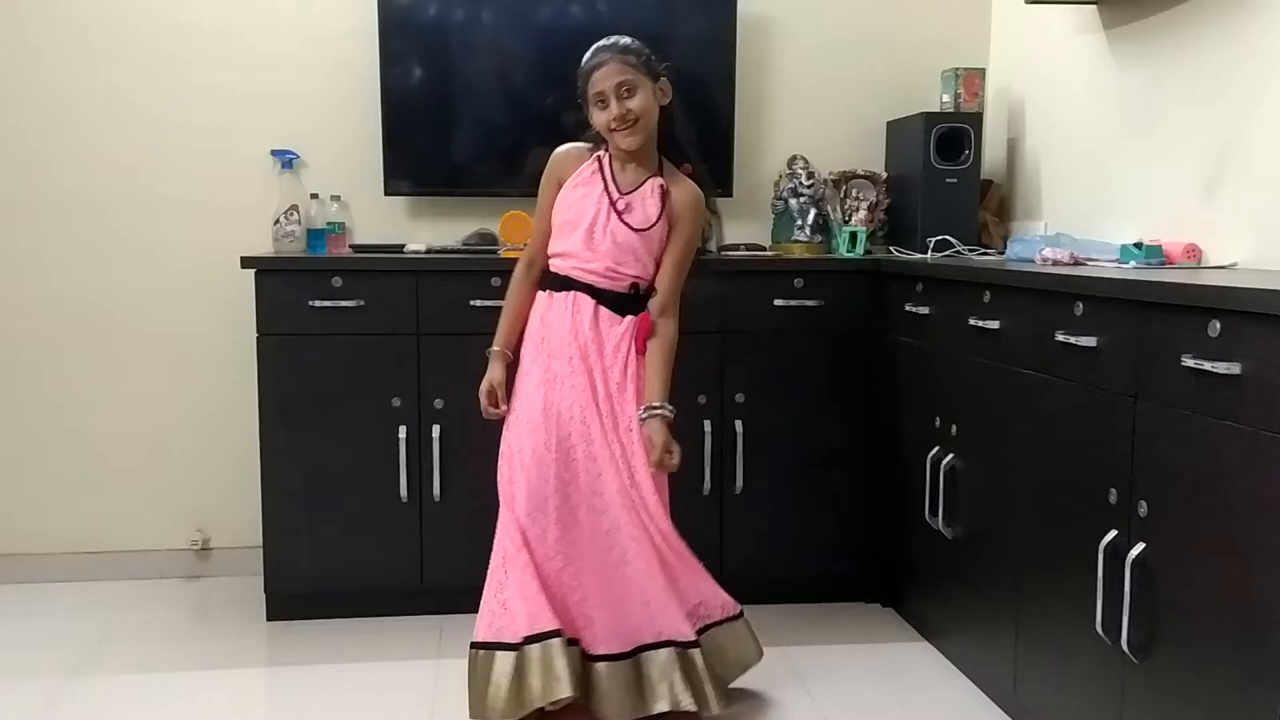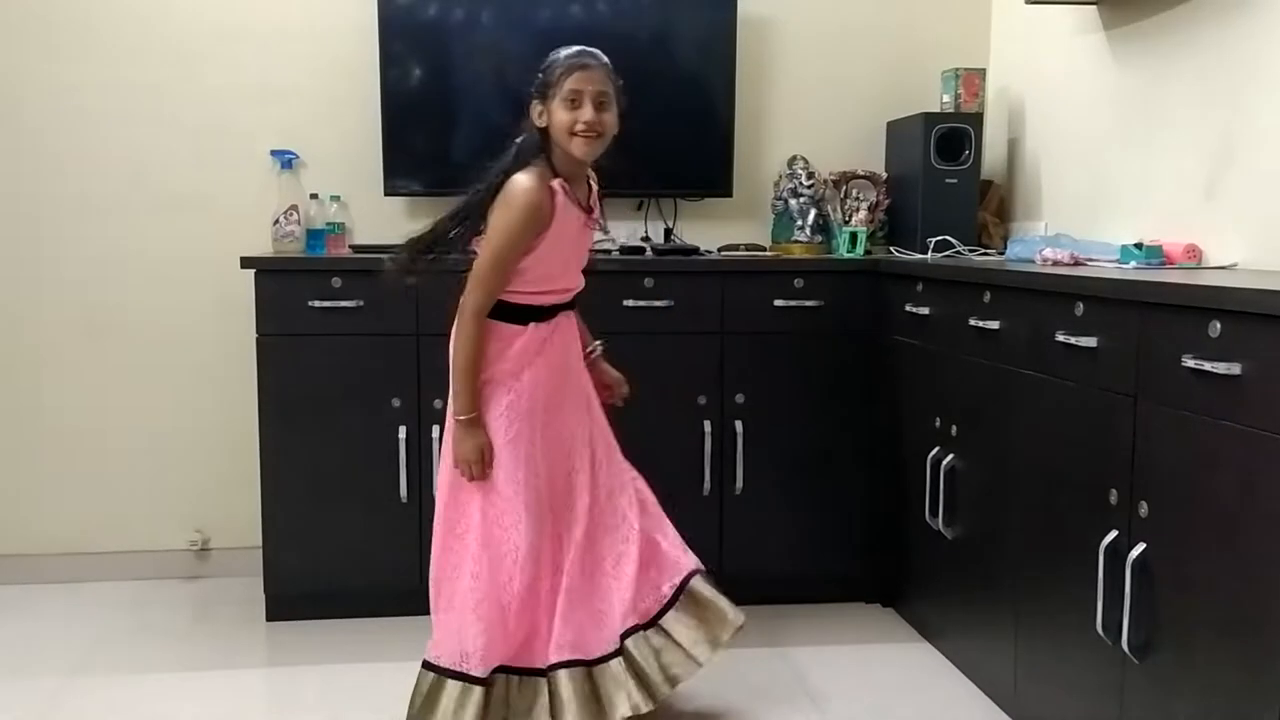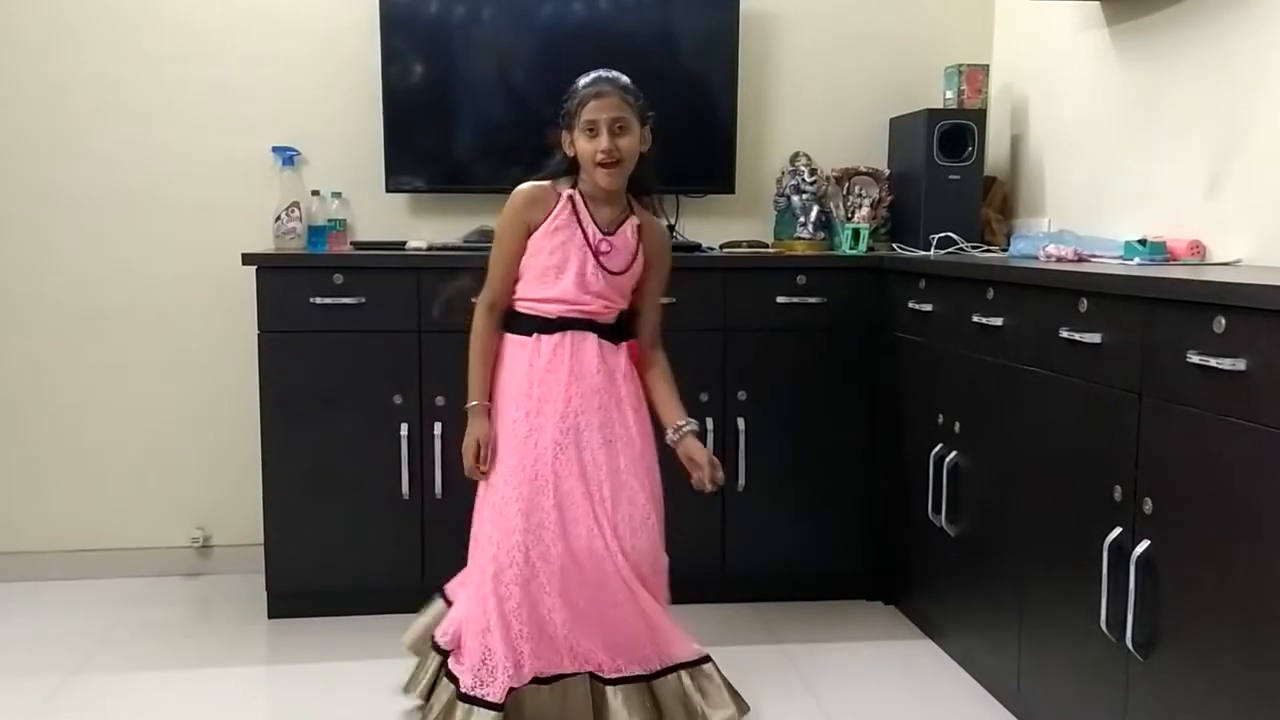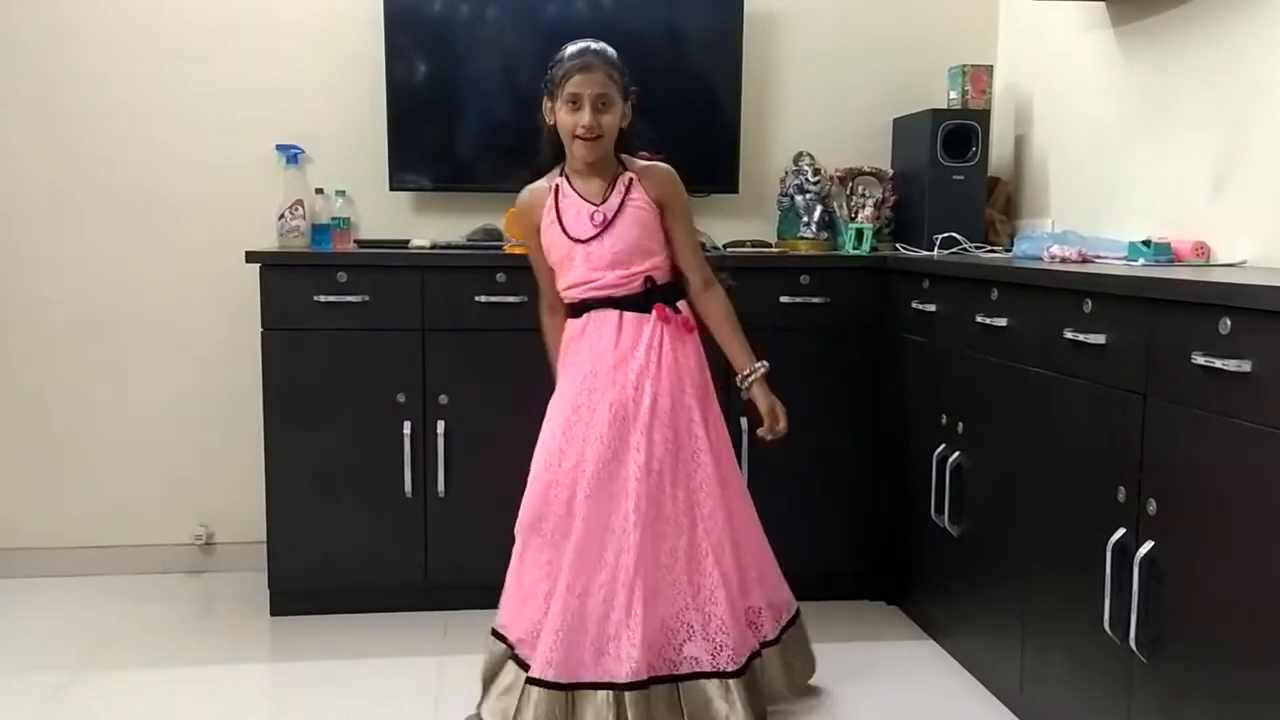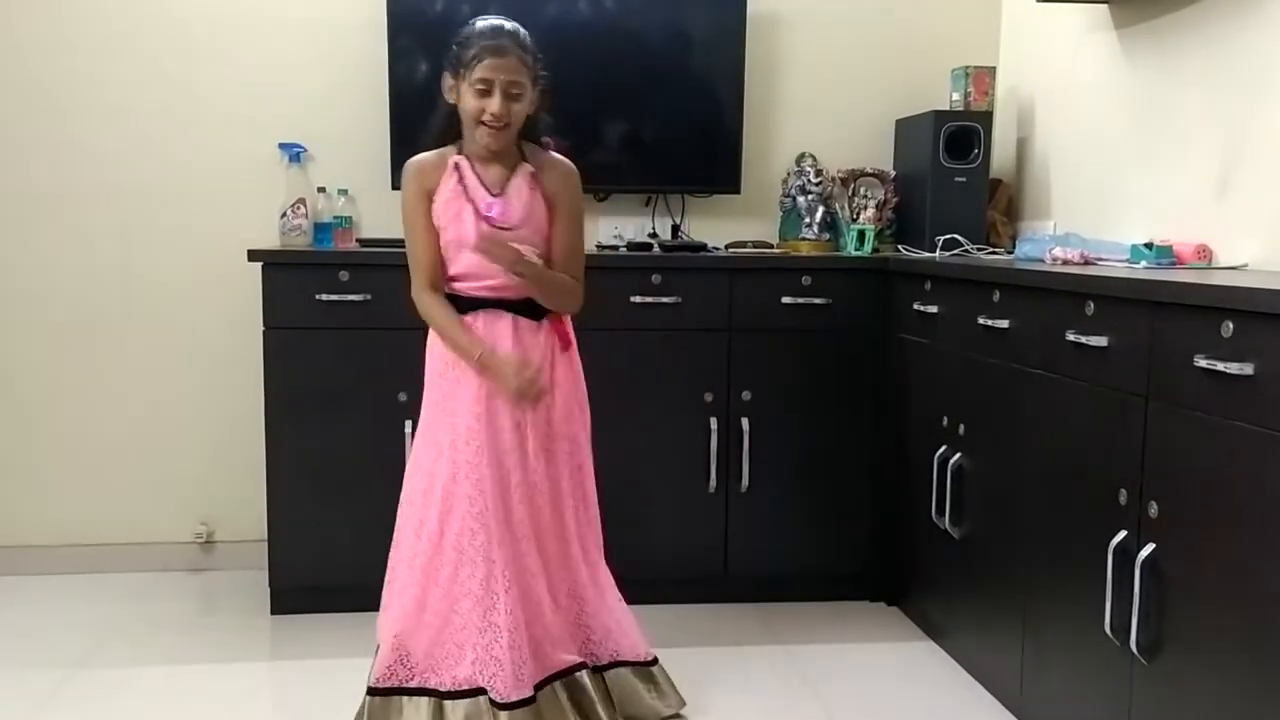
dt=0.7s
person 1, frame 1
left shoulder: (682, 197)
right shoulder: (567, 163)
left elbow: (664, 315)
right elbow: (530, 266)
left wrist: (656, 412)
right wrist: (500, 356)
left hip: (620, 360)
right hip: (551, 352)
left knee: (626, 518)
right knee: (541, 512)
person 1, frame 2
left shoulder: (584, 185)
right shoulder: (528, 192)
right elbow: (473, 307)
left wrist: (591, 358)
right wrist: (464, 418)
left hip: (554, 359)
right hip: (505, 368)
left knee: (597, 500)
right knee: (508, 527)
person 1, frame 3
left shoulder: (651, 233)
right shoulder: (534, 201)
left elbow: (646, 344)
right elbow: (490, 308)
left wrist: (681, 432)
right wrist: (479, 411)
left hip: (610, 393)
right hip: (533, 385)
left knee: (625, 542)
right knee: (520, 542)
person 1, frame 4
left shoulder: (658, 183)
right shoulder: (536, 201)
left elbow: (701, 284)
right elbow: (555, 311)
left wrist: (753, 378)
right wrist: (567, 393)
left hip: (661, 361)
right hip: (587, 371)
left knee: (672, 519)
right knee: (563, 519)
person 1, frame 5
left shoulder: (557, 176)
right shoulder: (426, 173)
left elbow: (568, 294)
right elbow: (428, 294)
left wrist: (517, 264)
right wrist: (495, 363)
left hip: (545, 366)
right hip: (465, 370)
left knee: (553, 530)
right knee: (458, 534)
